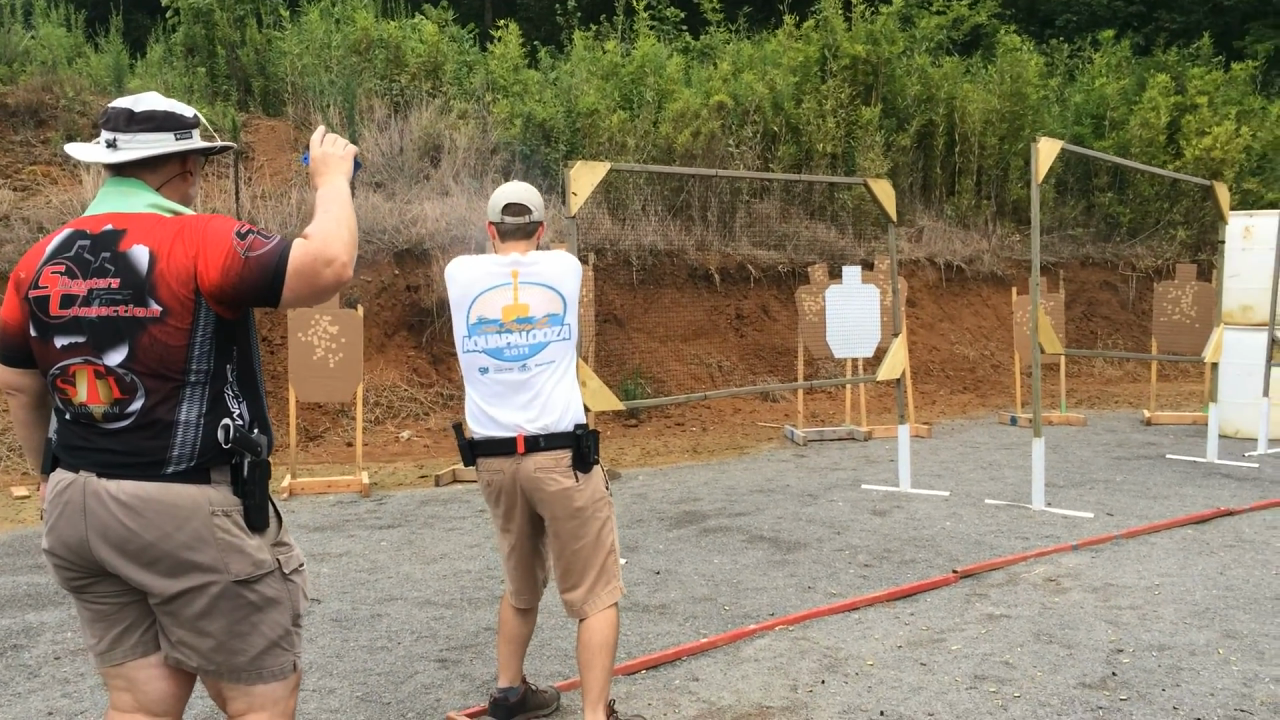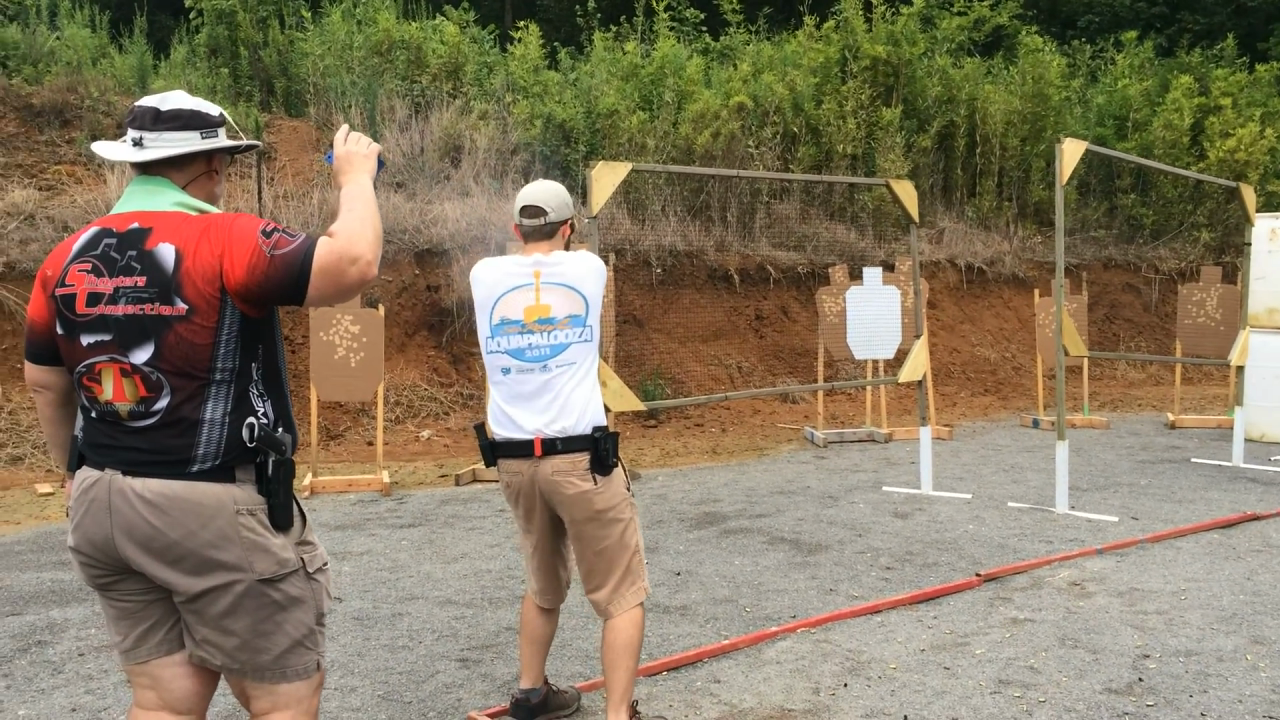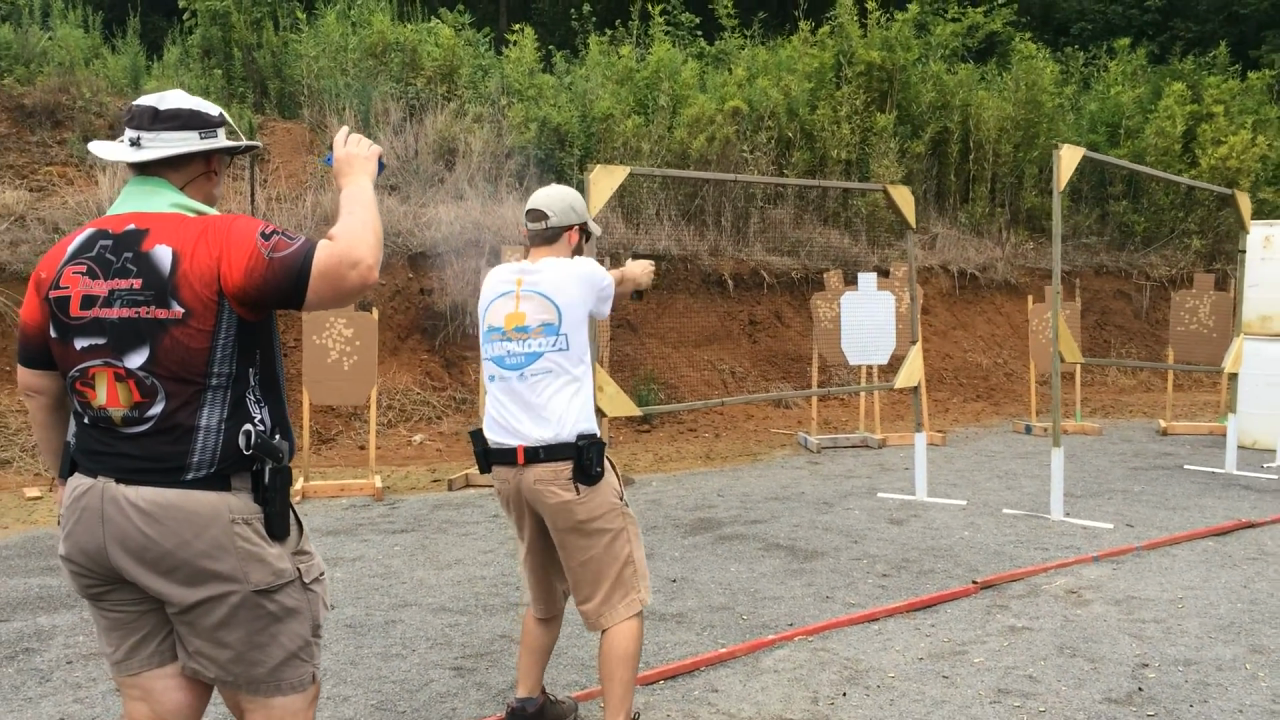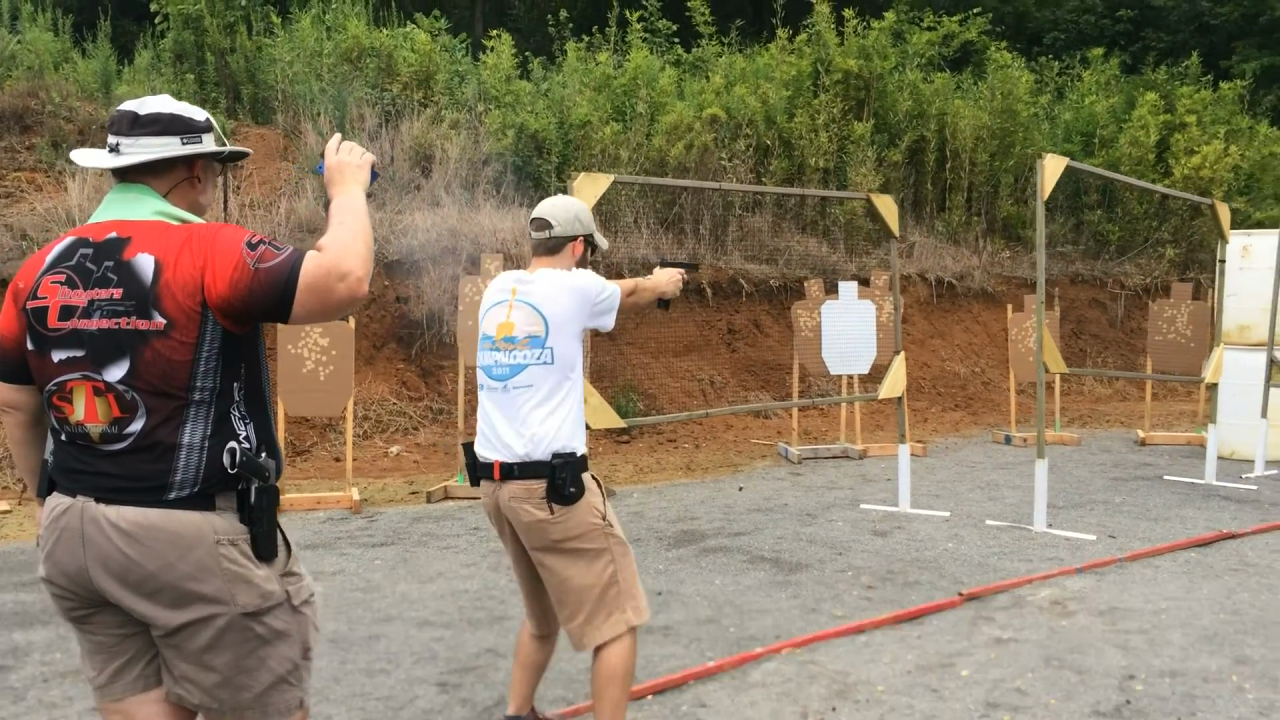
dt=0.2s
person 1, frame 1
right shoulder: (202, 242)
right elbow: (329, 265)
left wrist: (58, 481)
right wrist: (331, 177)
left hip: (78, 511)
right hip: (191, 510)
person 1, frame 2
left shoulder: (67, 257)
right shoulder: (228, 240)
left elbow: (45, 384)
right elbow: (354, 264)
left wrist: (83, 477)
right wrist: (355, 176)
left hip: (103, 507)
right hip: (216, 508)
person 1, frame 3
left shoulder: (61, 258)
right shoulder: (227, 243)
left elbow: (37, 389)
right elbow: (355, 268)
left wrist: (77, 487)
right wrist: (356, 179)
left hip: (95, 517)
right hip: (209, 517)
person 1, frame 4
right shoulder: (211, 253)
right elbow: (344, 279)
left wrist: (58, 501)
right wrist: (347, 187)
left hip: (74, 535)
right hip: (194, 536)
person 2, frame 1
left shoulder: (460, 273)
right shoulder: (564, 266)
left hip: (495, 460)
right hip: (561, 455)
left knee: (521, 584)
right knee: (596, 592)
person 2, frame 2
left shoulder: (486, 275)
right shoulder: (588, 268)
left hip: (515, 461)
right hip: (580, 457)
left knee: (544, 583)
right knee: (622, 592)
person 2, frame 3
left shoulder: (495, 281)
right shoulder: (582, 275)
right elbow: (621, 284)
left wrist: (617, 275)
right wrist: (635, 273)
left hip: (508, 467)
right hip: (569, 466)
left knee: (545, 595)
right knee: (621, 601)
person 2, frame 4
left shoulder: (498, 290)
right shoulder: (574, 287)
right elbow: (631, 295)
left wrist: (641, 283)
right wrist: (661, 283)
left hip: (497, 483)
right hip: (551, 484)
left knee: (544, 614)
right knee: (616, 618)
